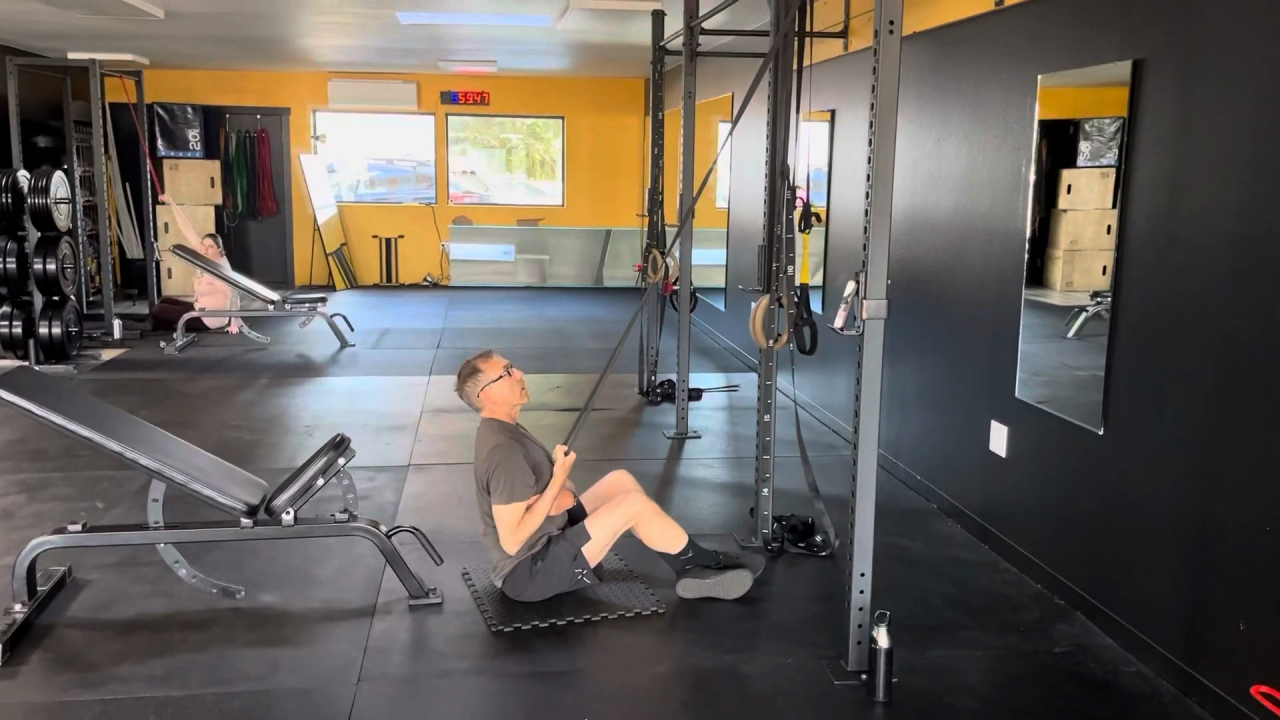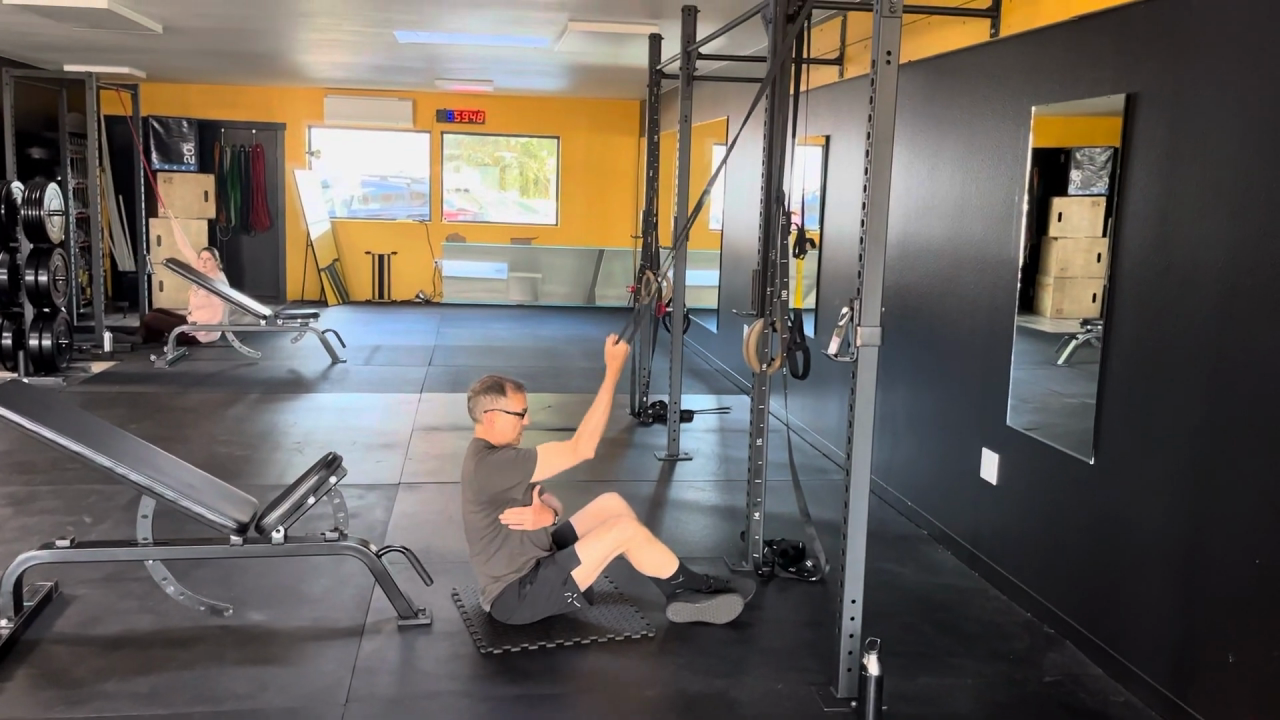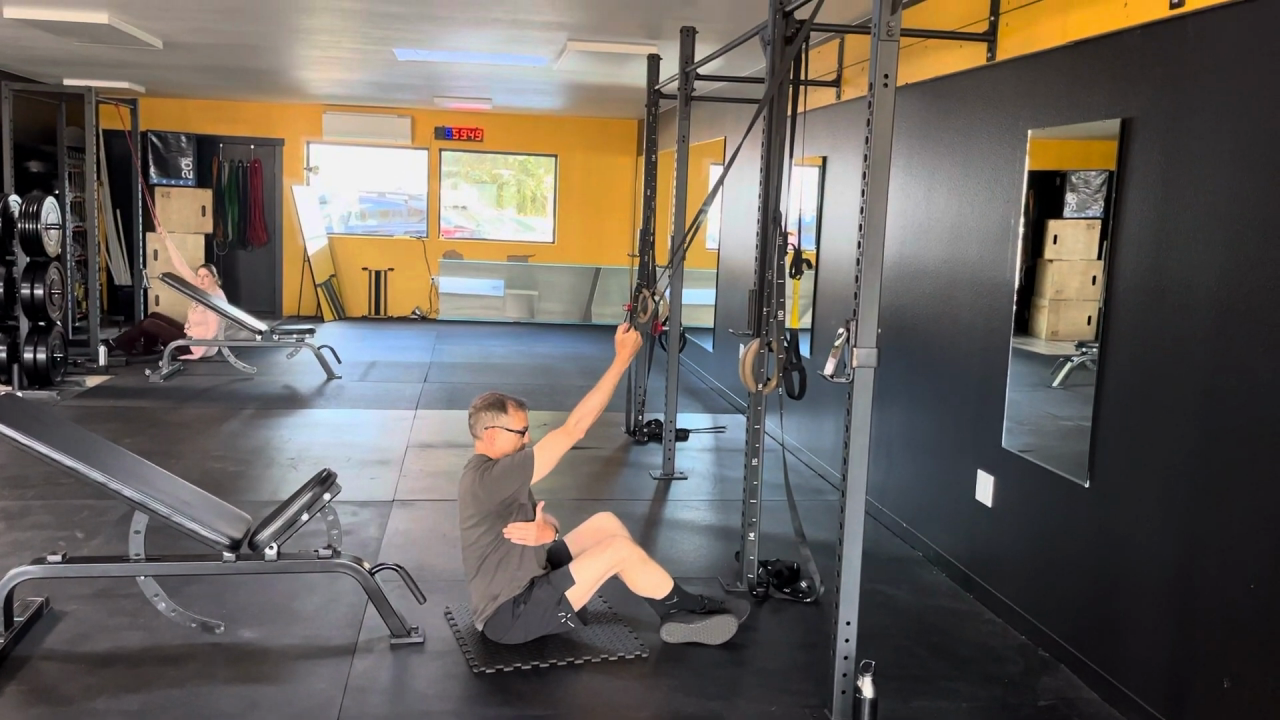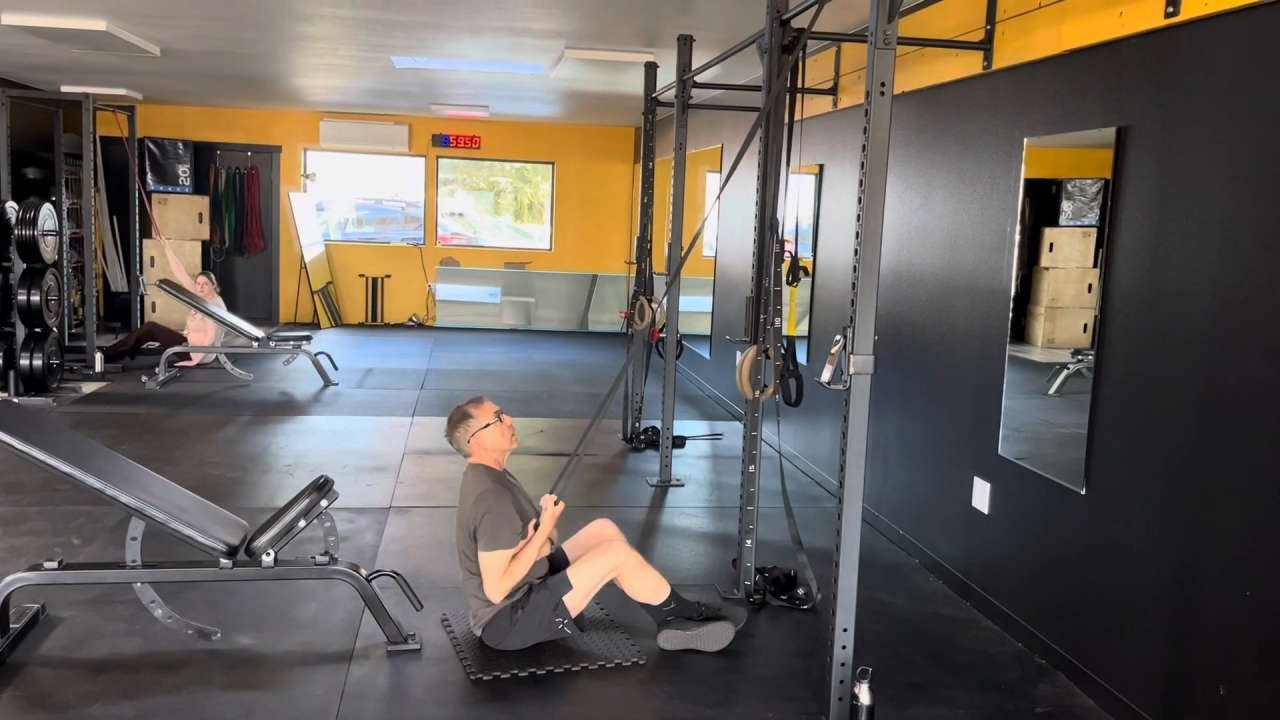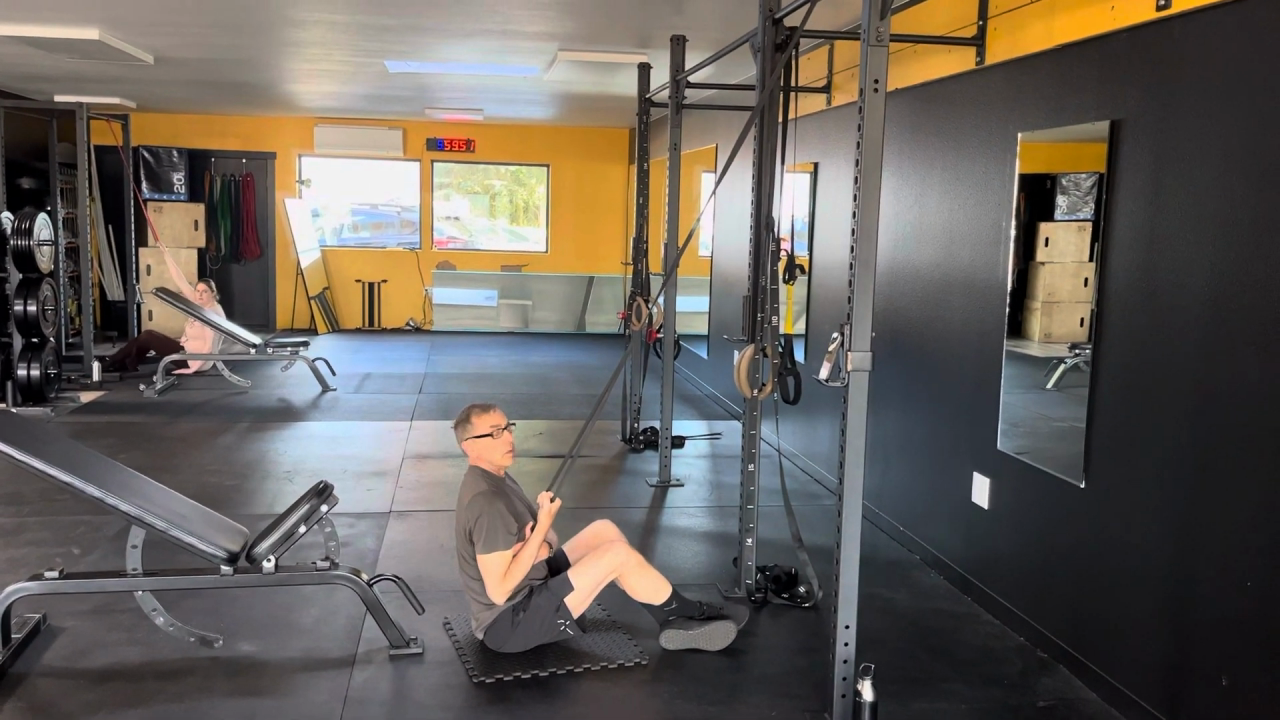
dt=1s
person 1, frame 1
left shoulder: (506, 430)
right shoulder: (503, 451)
left elbow: (552, 486)
right elbow: (511, 540)
left wrist: (565, 496)
right wrist: (559, 482)
left hip: (545, 541)
right hip: (529, 573)
left knee: (619, 481)
right knee: (634, 503)
left ankle: (694, 567)
right ankle: (708, 562)
person 1, frame 2
left shoulder: (494, 455)
right shoulder: (491, 466)
left elbow: (553, 504)
right elbow: (581, 448)
left wrist: (547, 513)
right wrist: (613, 371)
left hip: (529, 565)
right hip: (517, 596)
left knee: (611, 504)
right knee: (624, 529)
left ankle: (683, 591)
right ankle: (700, 587)
person 1, frame 3
left shoulder: (489, 472)
right shoulder: (492, 478)
left elbow: (540, 516)
right elbow: (573, 430)
left wrist: (548, 531)
right wrist: (622, 358)
left hip: (522, 585)
right hip: (510, 615)
left knee: (604, 523)
right knee: (619, 548)
left ankle: (680, 611)
right ankle: (694, 608)
person 1, frame 4
left shoulder: (493, 476)
right shoulder: (492, 497)
left elbow: (547, 534)
right elbow: (496, 589)
left wrist: (544, 543)
right wrist: (543, 532)
left hip: (525, 589)
right hip: (507, 621)
left knee: (603, 530)
right knee: (617, 553)
left ankle: (675, 620)
right ankle: (694, 614)
person 1, frame 5
left shoulder: (496, 479)
right shoulder: (487, 502)
left elbow: (548, 538)
right elbow: (499, 590)
left wrist: (543, 546)
right wrist: (543, 527)
left hip: (525, 592)
right hip: (509, 624)
left knee: (602, 530)
right knee: (618, 554)
left ankle: (677, 619)
right ankle: (695, 614)
